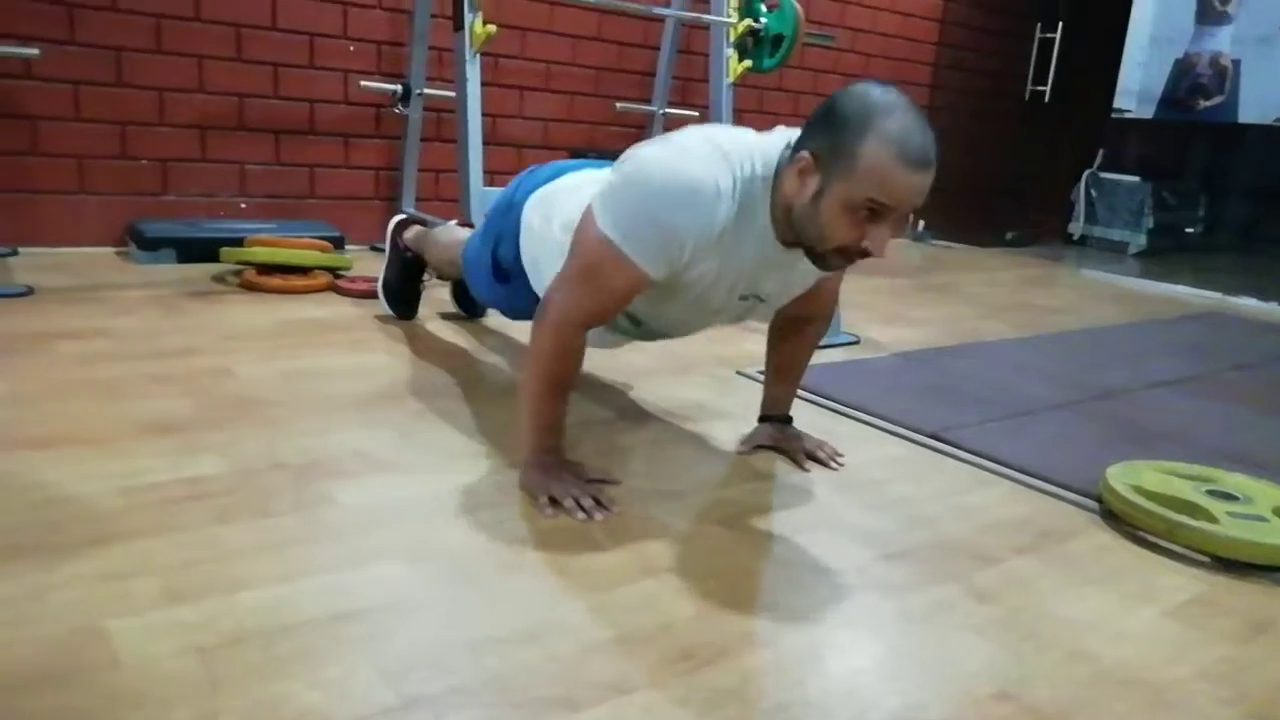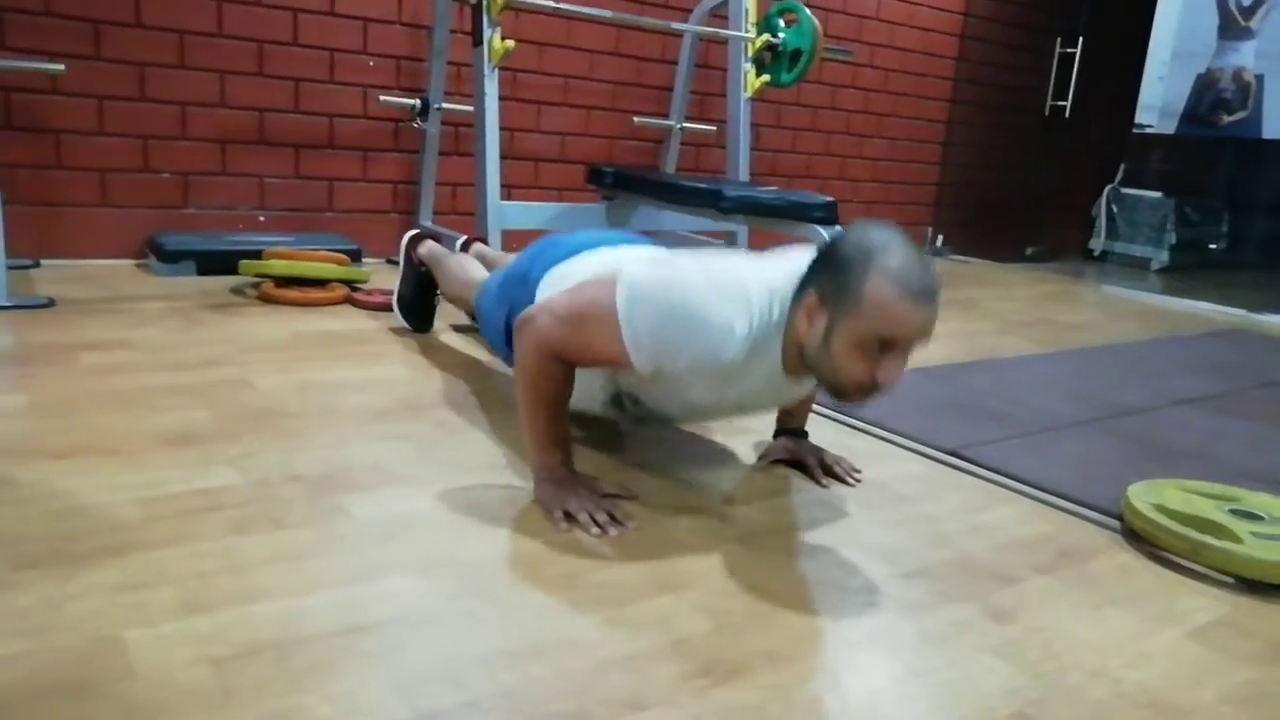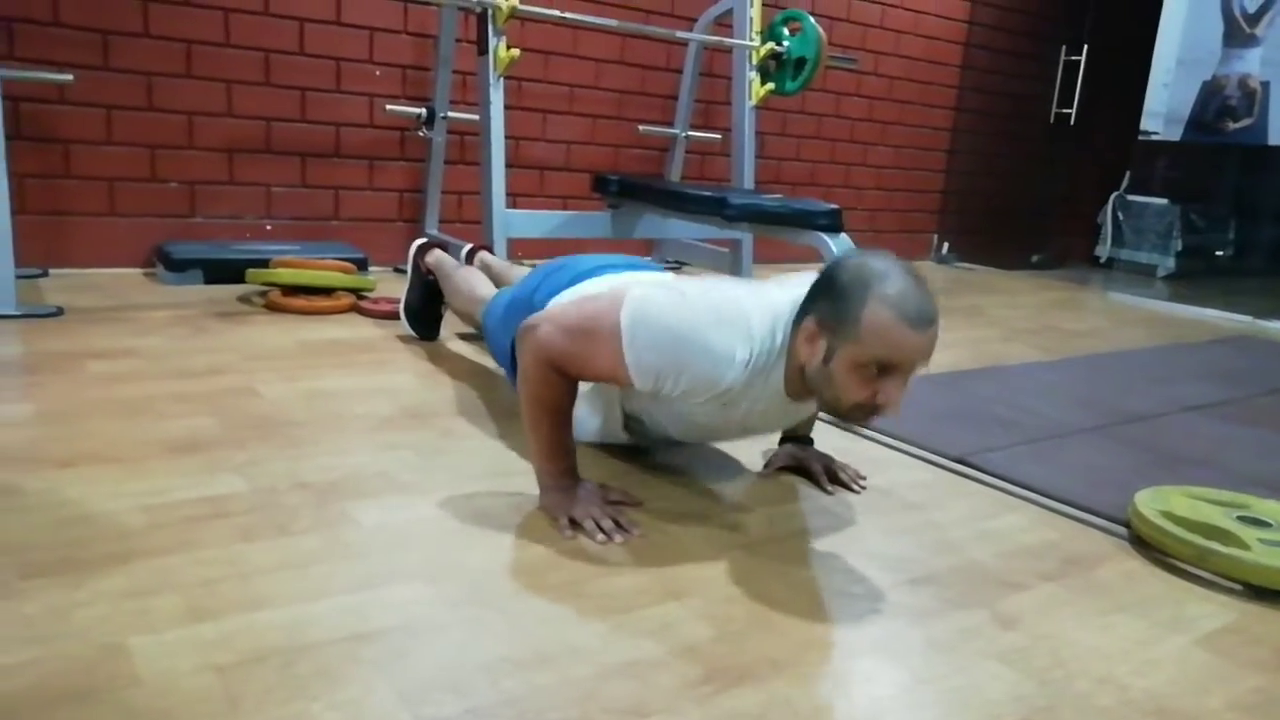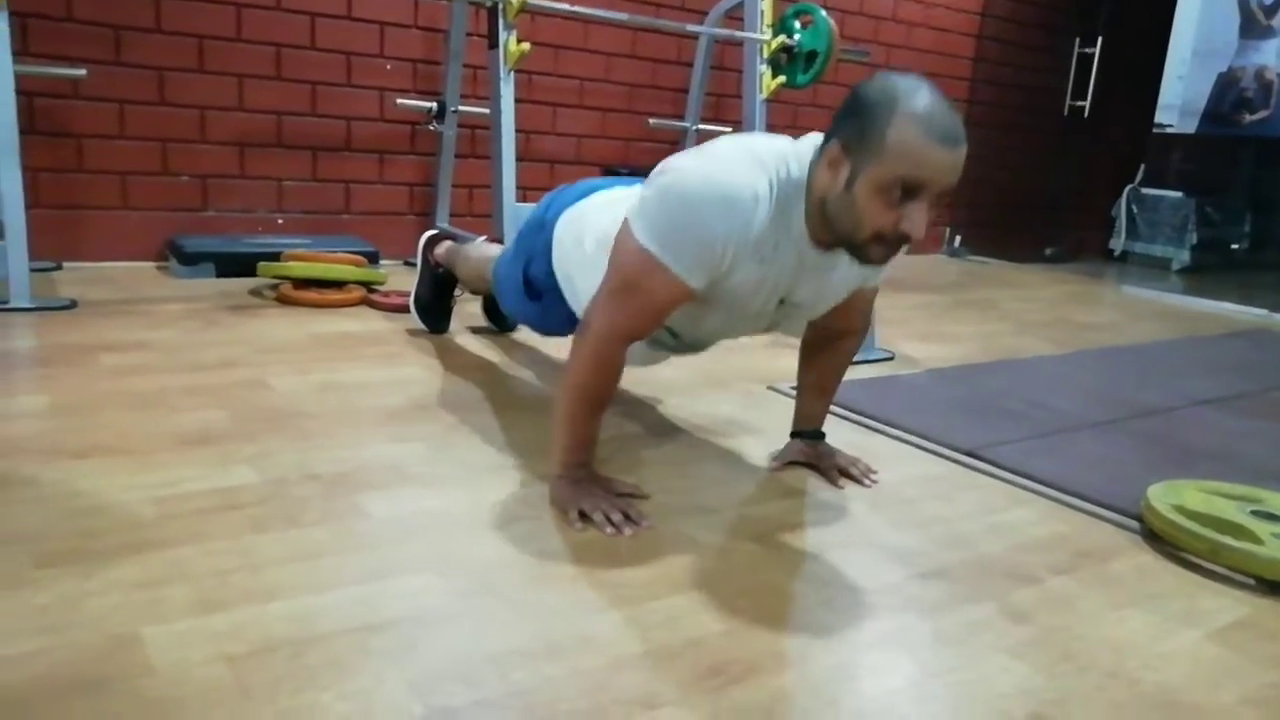
dt=0.4s
person 1, frame 1
left shoulder: (835, 205)
right shoulder: (685, 190)
left elbow: (804, 314)
right elbow: (564, 317)
left wrist: (776, 418)
right wrist: (540, 459)
left hip: (616, 212)
right hip: (542, 216)
right knee: (473, 266)
left ankle: (459, 234)
right ankle: (411, 239)
person 1, frame 2
left shoulder: (838, 313)
right shoulder: (713, 323)
right elbow: (538, 332)
left wrist: (791, 431)
right wrist: (552, 474)
left hip: (634, 265)
right hip: (557, 284)
right knee: (486, 299)
left ankle: (477, 250)
right ankle: (425, 255)
person 1, frame 3
left shoulder: (836, 320)
right shoulder: (714, 347)
right elbow: (540, 340)
left wrist: (796, 436)
right wrist: (558, 484)
left hip: (641, 285)
right hip: (557, 309)
right knee: (492, 310)
left ankle: (483, 258)
right ankle: (433, 261)
person 1, frame 4
left shoulder: (873, 221)
right shoulder: (721, 196)
left elbow: (839, 330)
right elbow: (605, 332)
left wrist: (808, 434)
right wrist: (572, 475)
right hip: (572, 235)
right knee: (507, 285)
left ankle: (483, 248)
right ankle: (444, 255)
